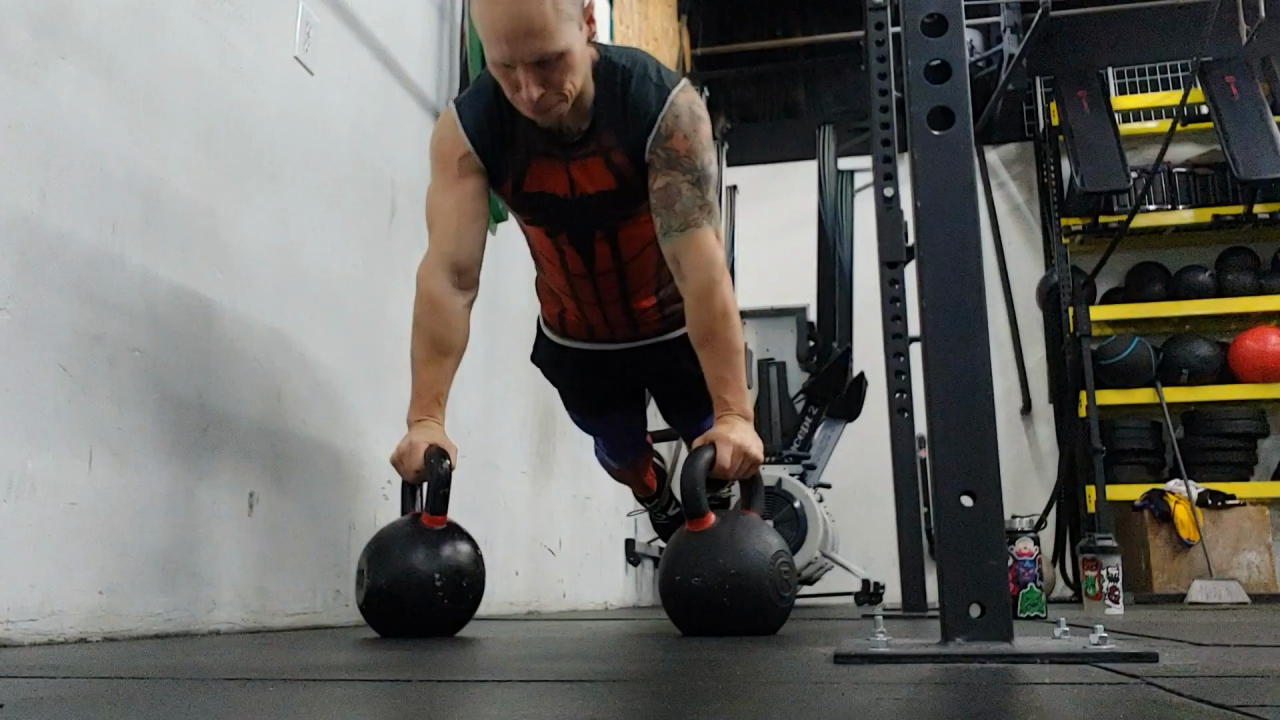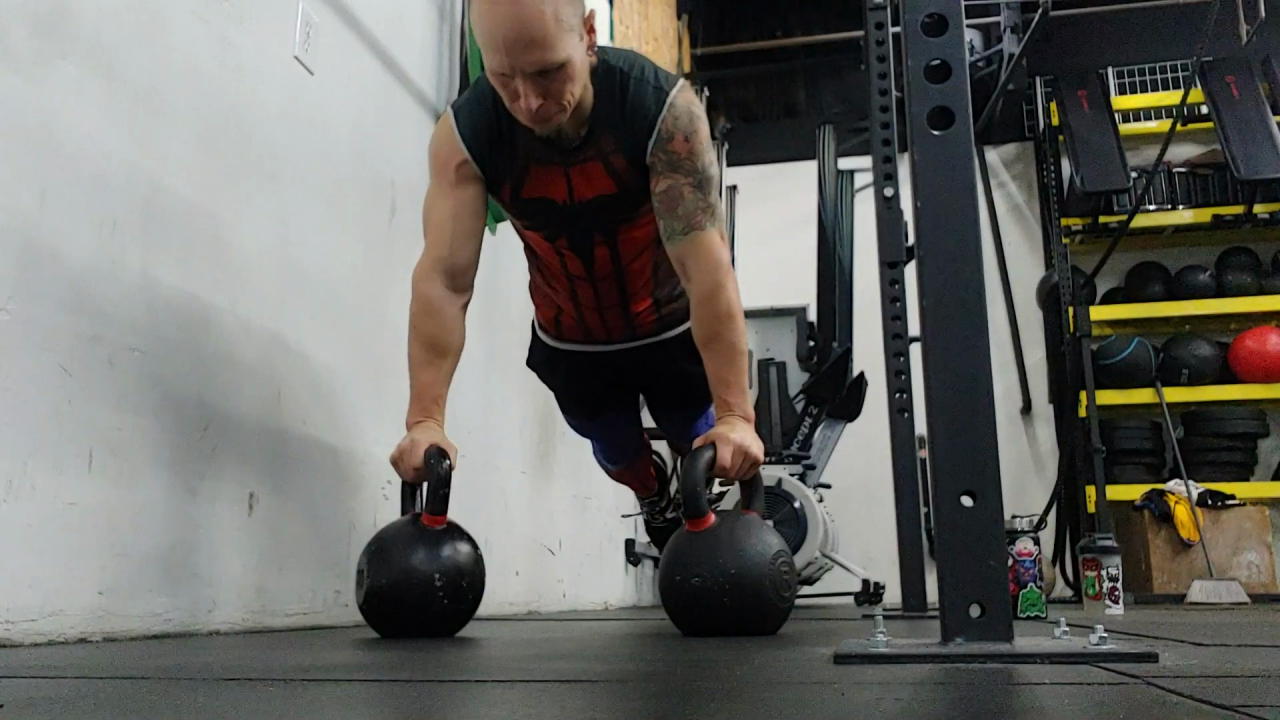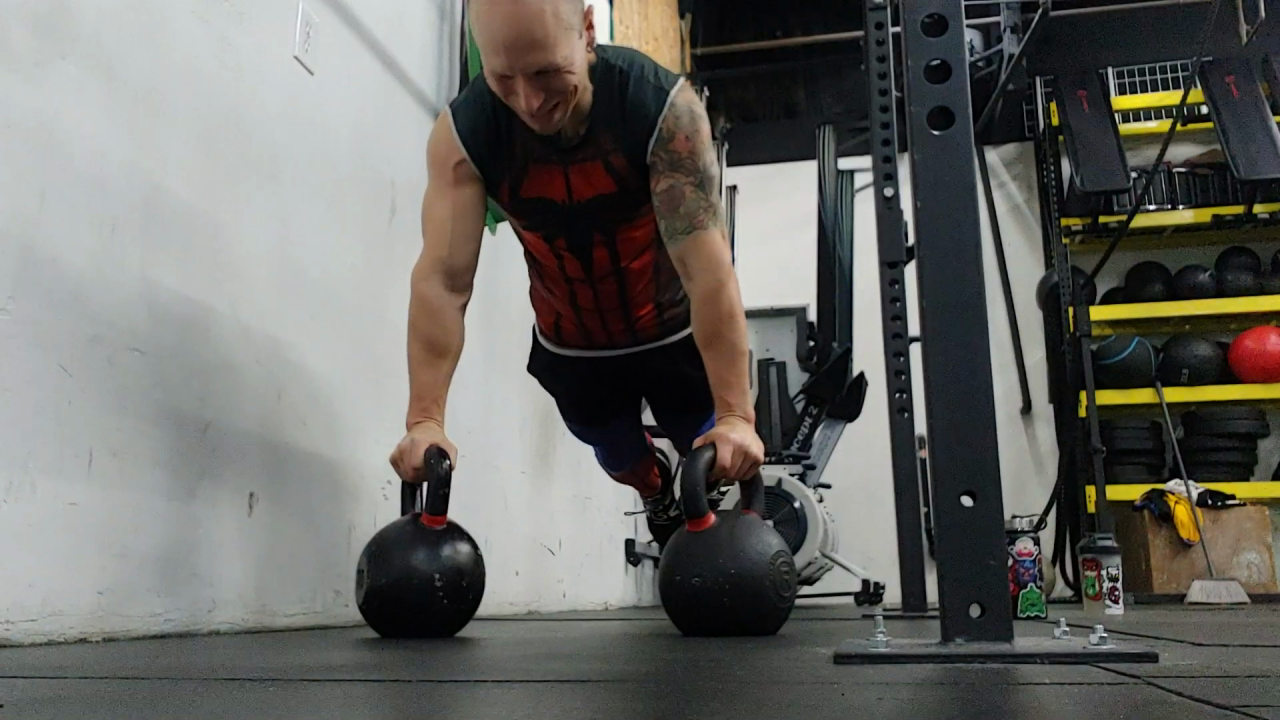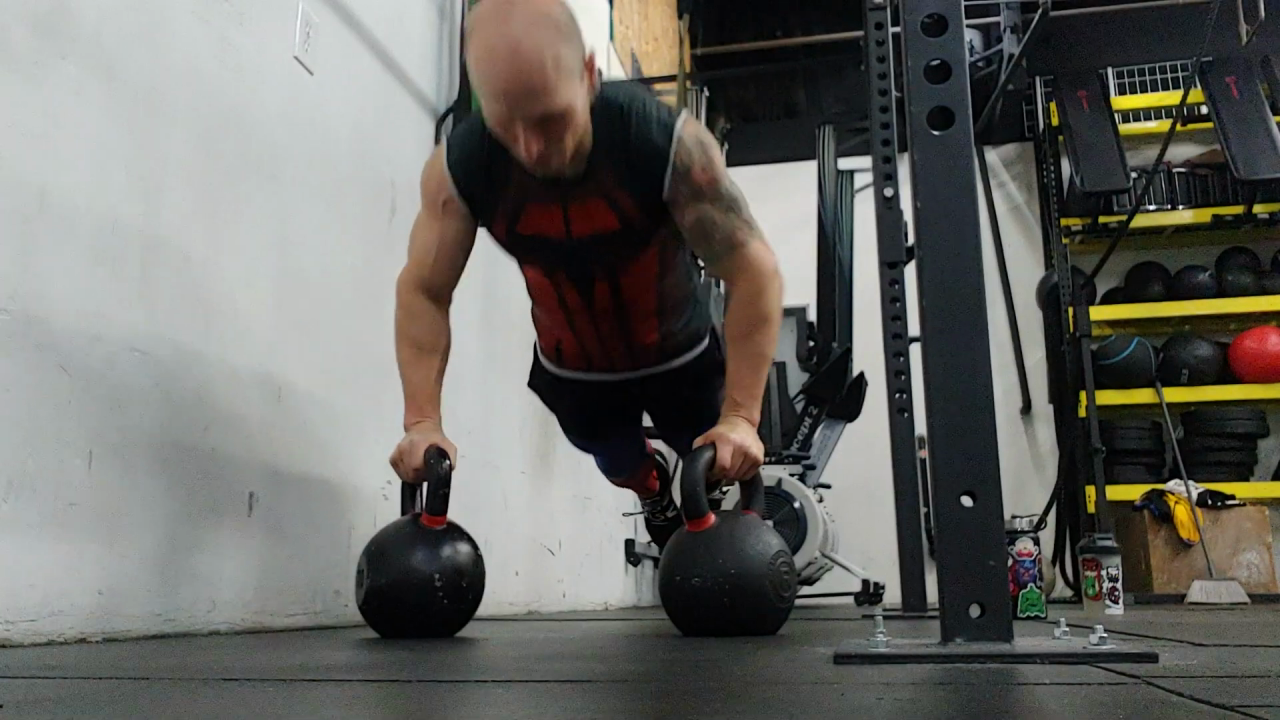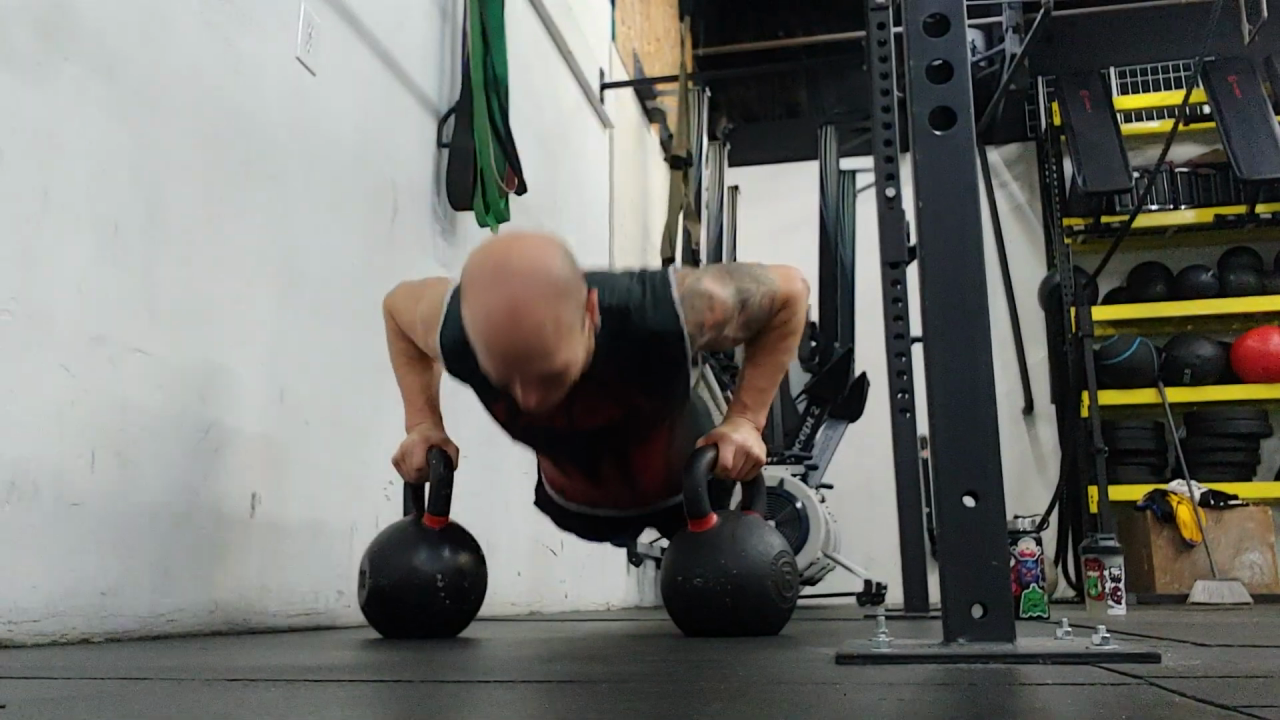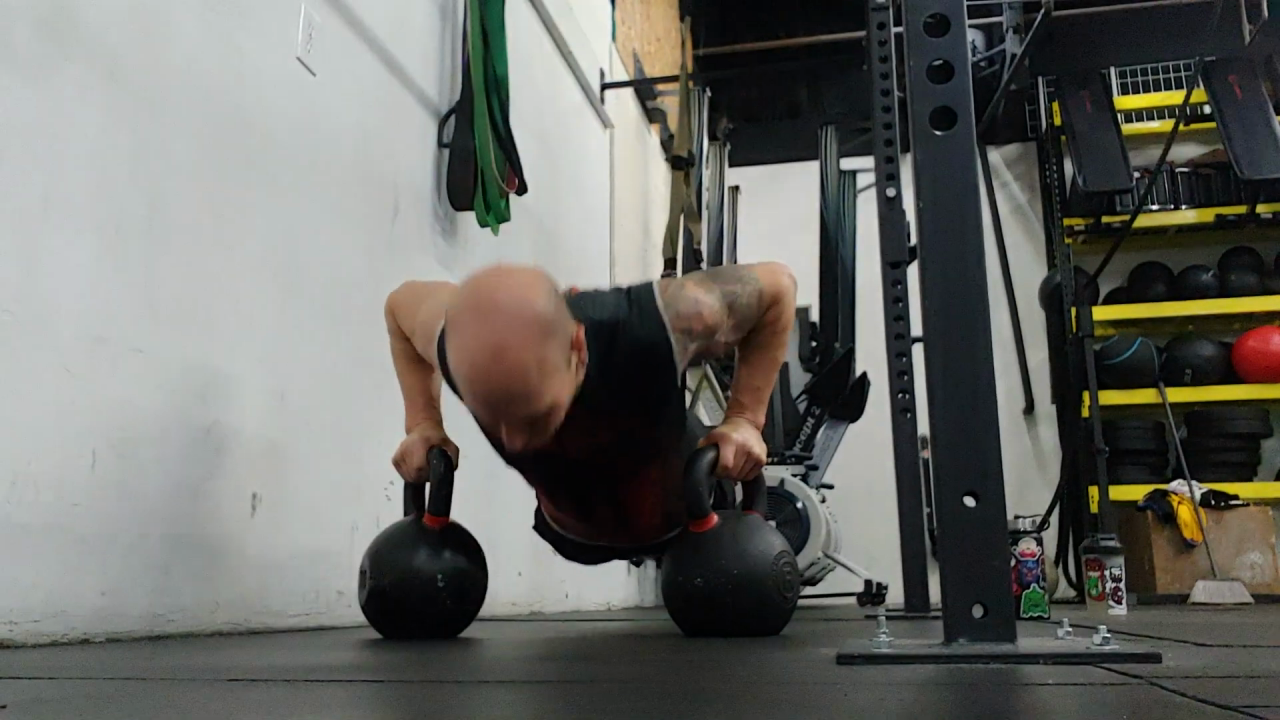
dt=0.4s
person 1, frame 1
left shoulder: (663, 104)
right shoulder: (466, 128)
left elbow: (701, 266)
right elbow: (449, 275)
left wrist: (735, 415)
right wrist: (426, 419)
left hip: (675, 328)
right hip: (576, 340)
left knee: (715, 452)
right knee: (619, 452)
right ankle: (658, 503)
person 1, frame 2
left shoulder: (662, 106)
right shoulder: (465, 133)
left elbow: (705, 267)
right elbow: (443, 279)
left wrist: (736, 416)
right wrist: (425, 420)
left hip: (670, 330)
right hip: (570, 344)
left knee: (703, 452)
right knee: (616, 456)
right ankle: (655, 502)
person 1, frame 3
left shoulder: (663, 106)
right shoulder: (463, 132)
left elbow: (707, 270)
right elbow: (442, 281)
left wrist: (737, 415)
right wrist: (425, 420)
left hip: (674, 335)
right hip: (571, 350)
left knee: (712, 459)
right knee: (621, 461)
right ankle: (659, 497)
person 1, frame 4
left shoulder: (666, 143)
right shoulder: (458, 167)
left elbow: (753, 273)
right elbow: (425, 292)
left wrist: (740, 416)
right wrist: (422, 418)
left hip: (677, 359)
right hip: (569, 373)
left knee: (711, 472)
right knee: (622, 471)
right ankle: (656, 498)
person 1, frame 5
left shoulder: (669, 314)
right shoulder: (455, 327)
left elbow: (788, 295)
right elbow: (398, 309)
left wrist: (747, 415)
right wrist: (422, 417)
left hip: (683, 486)
person 1, frame 6
left shoulder: (656, 328)
right shoulder: (456, 341)
left elbow: (775, 285)
right elbow: (403, 303)
left wrist: (745, 419)
right wrist: (424, 426)
left hip: (680, 515)
